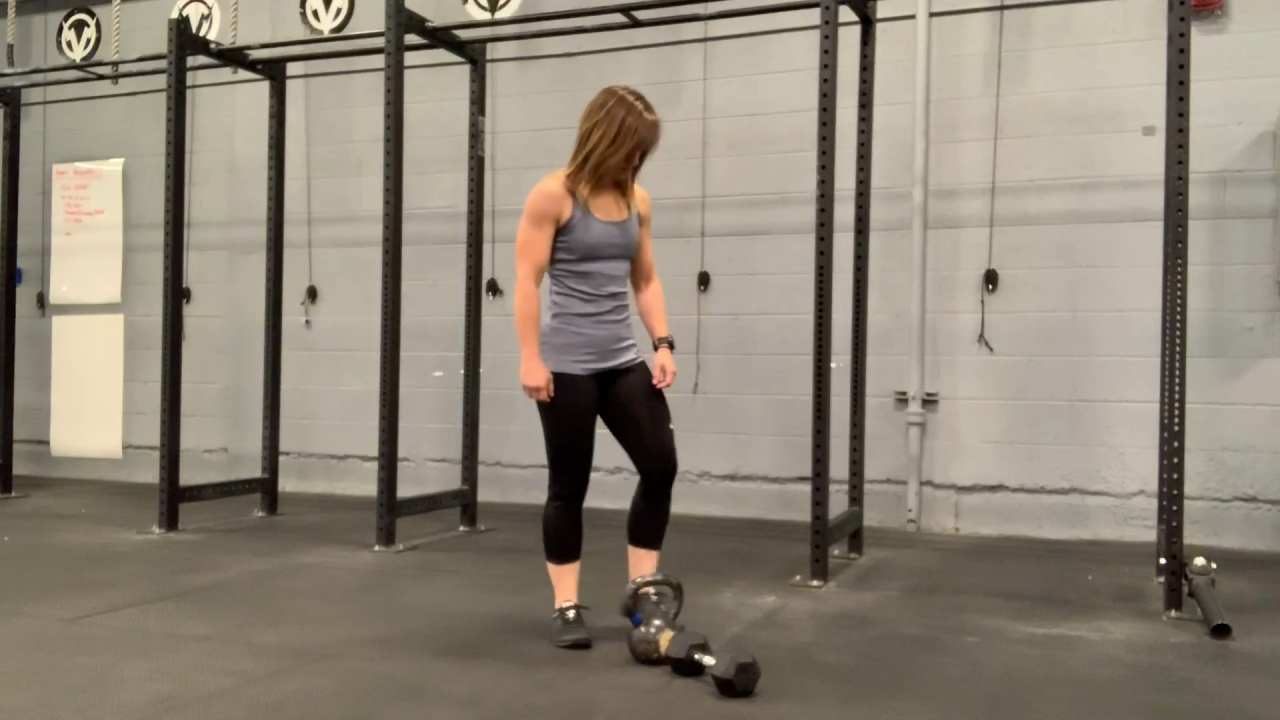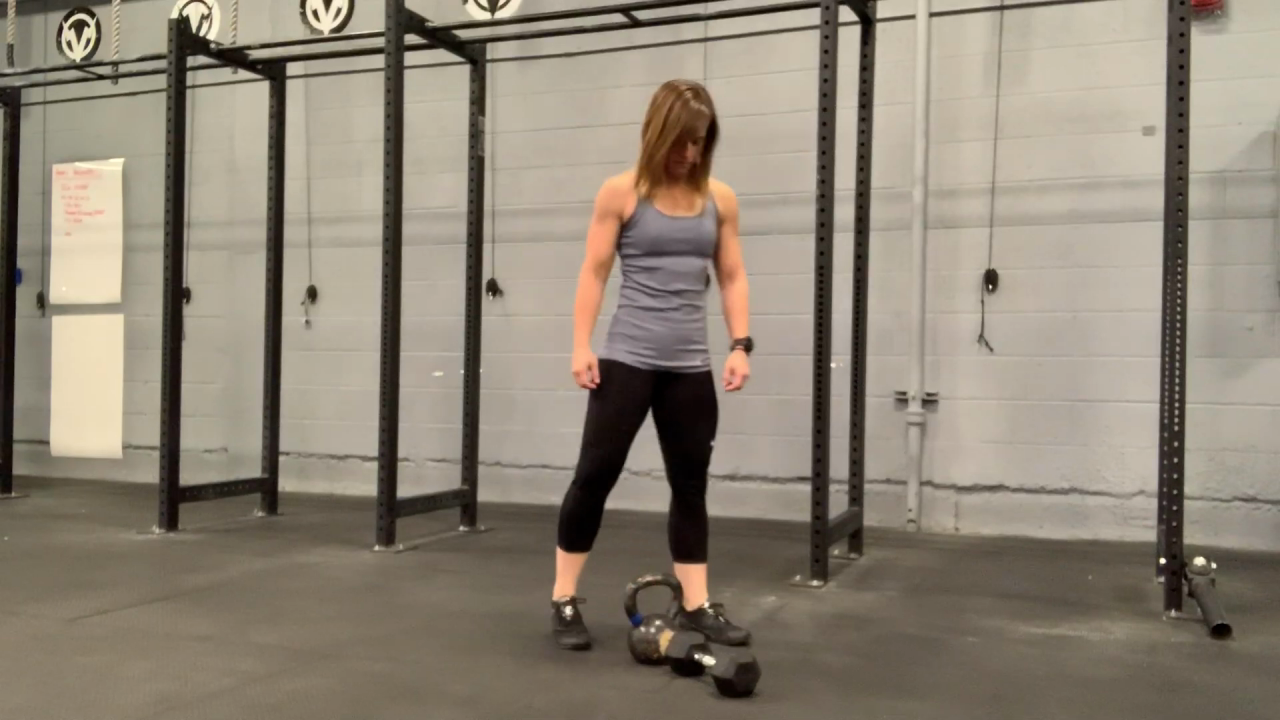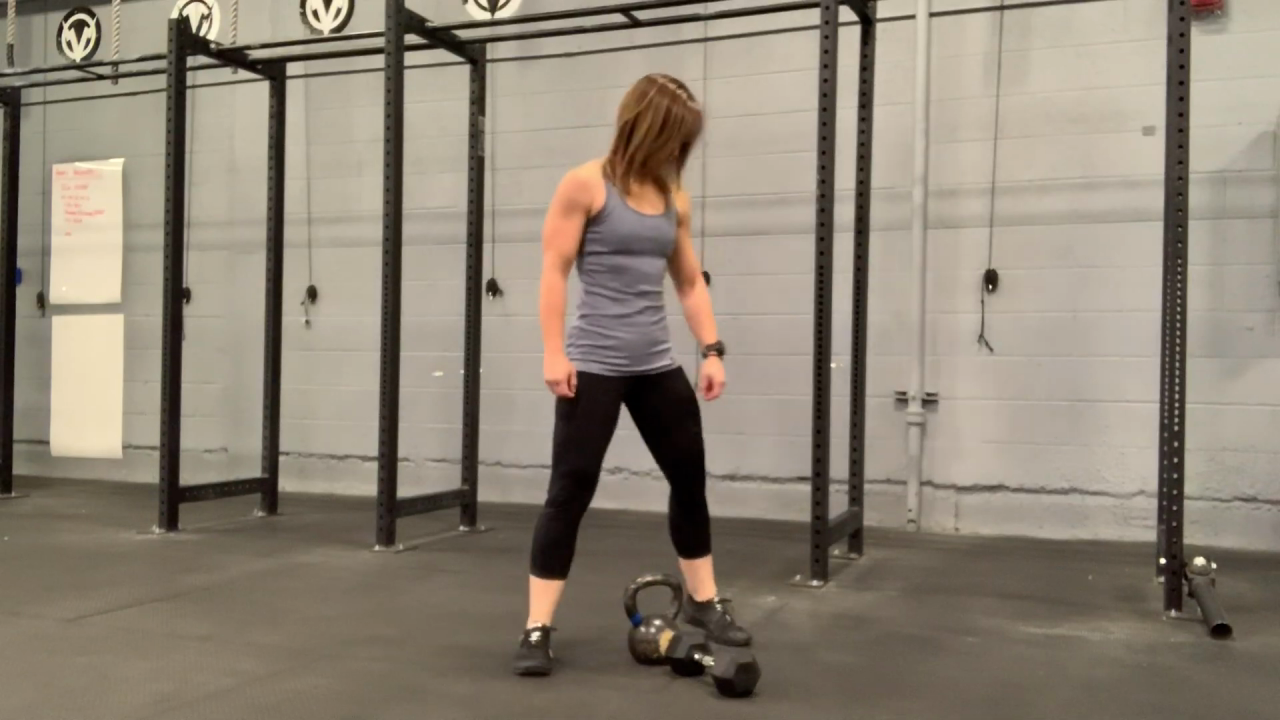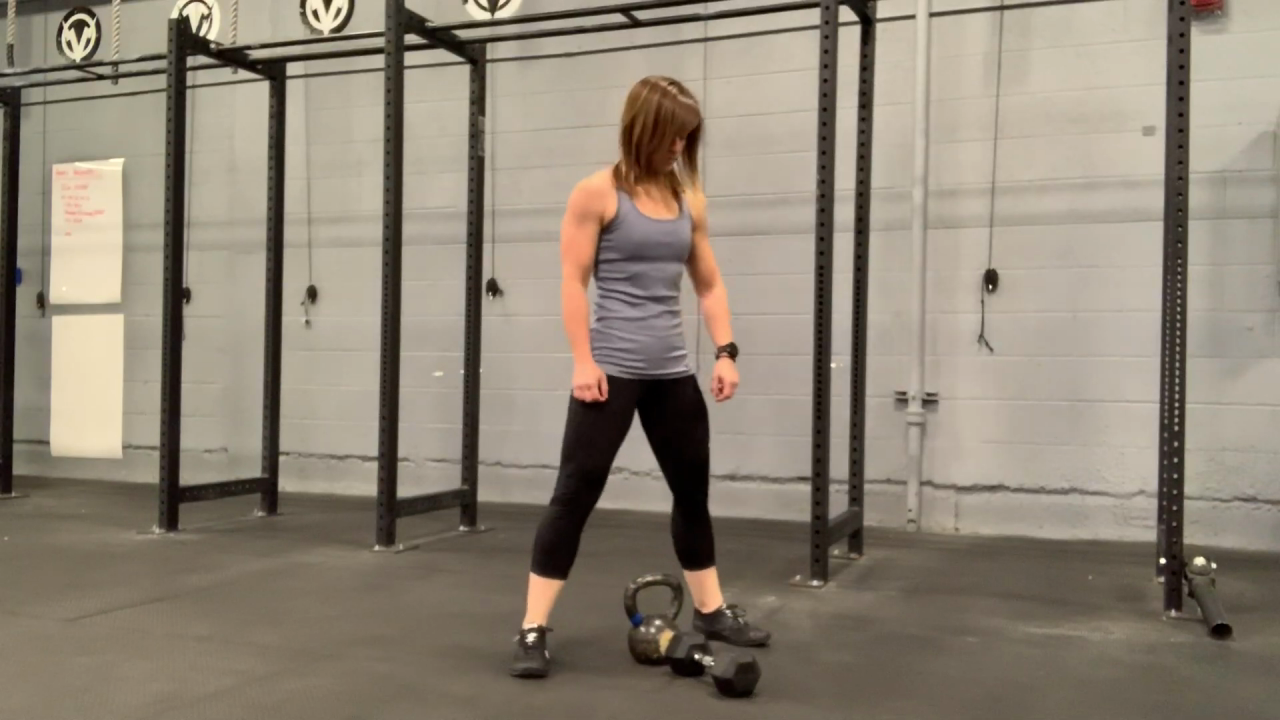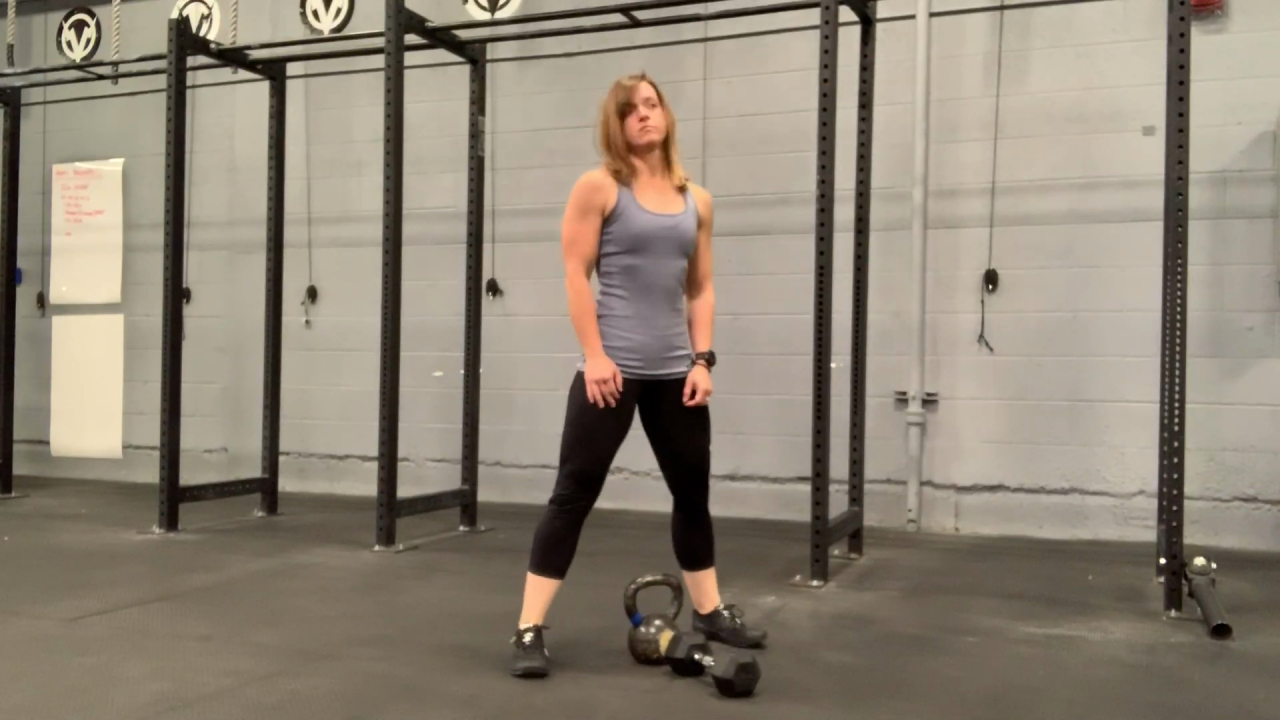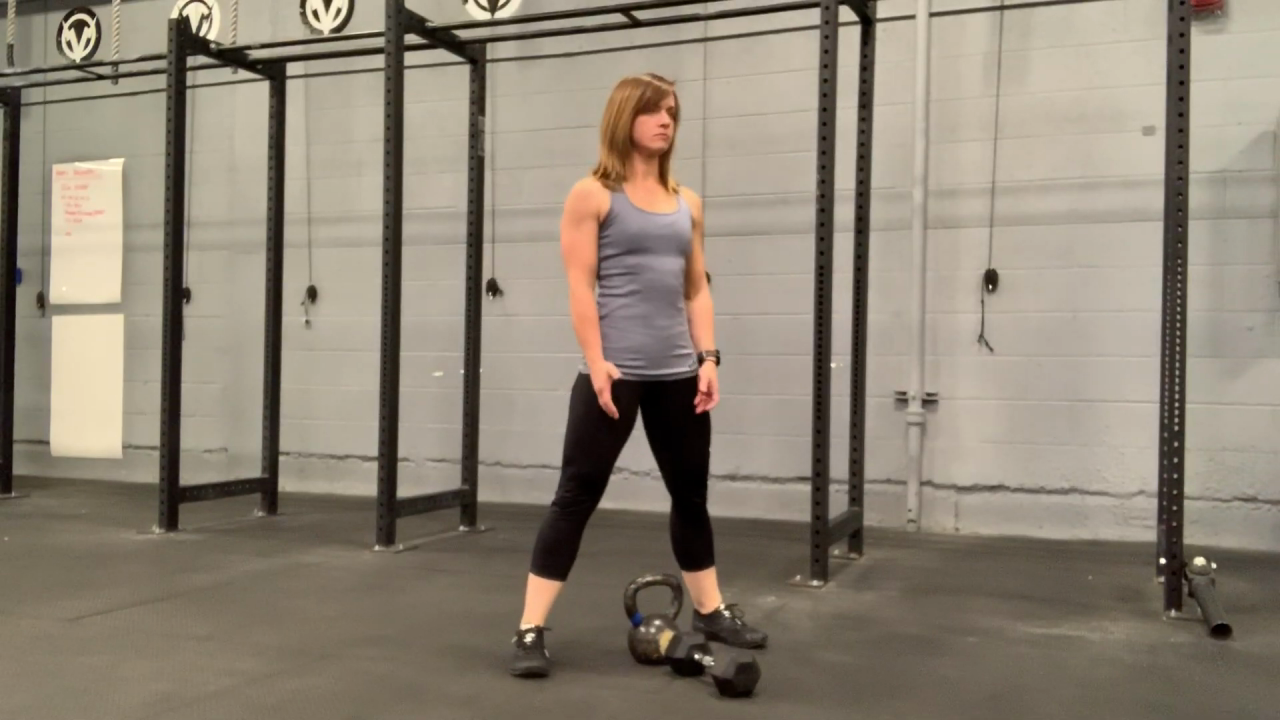
dt=0.7s
person 1, frame 1
left shoulder: (636, 200)
right shoulder: (552, 196)
right elbow: (527, 280)
left wrist: (663, 343)
right wrist: (531, 358)
left hip: (623, 361)
right hip: (568, 365)
left knee: (661, 465)
right knee: (569, 486)
right ankle: (566, 606)
person 1, frame 2
left shoulder: (719, 199)
right shoulder: (621, 192)
left elbow: (732, 278)
right elbow: (594, 273)
left wrist: (740, 345)
right wrist: (581, 345)
left hip: (690, 363)
right hip: (627, 355)
left knee: (691, 484)
right knee: (596, 474)
left ankle: (696, 605)
right ankle: (565, 600)
person 1, frame 3
left shoulder: (674, 199)
right shoulder: (585, 185)
left elbow: (689, 282)
right elbow: (554, 271)
left wrist: (713, 350)
right wrist: (553, 351)
left hip: (657, 364)
right hip: (594, 363)
left knee: (689, 477)
right knee: (570, 489)
left ankle: (703, 600)
right ankle: (536, 628)
person 1, frame 4
left shoulder: (690, 202)
right shoulder: (597, 193)
left elbow: (708, 284)
right elbow: (573, 281)
left wrist: (725, 351)
right wrist: (582, 360)
left hip: (672, 370)
right hip: (611, 369)
left knee: (693, 489)
right knee: (576, 492)
left ankle: (712, 611)
right ankle: (532, 630)
person 1, frame 5
left shoulder: (697, 199)
right shoulder: (599, 187)
left elbow: (701, 287)
right elbow: (576, 276)
left wrist: (702, 360)
right wrist: (594, 356)
left hip: (674, 371)
right hip: (613, 367)
left knee: (693, 490)
right knee: (573, 493)
left ankle: (710, 610)
right ankle: (530, 629)
person 1, frame 6
left shoulder: (687, 202)
right shoulder: (592, 194)
left elbow: (697, 288)
right elbow: (580, 285)
left wrist: (708, 357)
right wrist: (595, 362)
left hip: (678, 373)
right hip: (615, 370)
left knee: (691, 493)
right knee: (576, 496)
left ankle: (711, 610)
right ankle: (530, 631)
